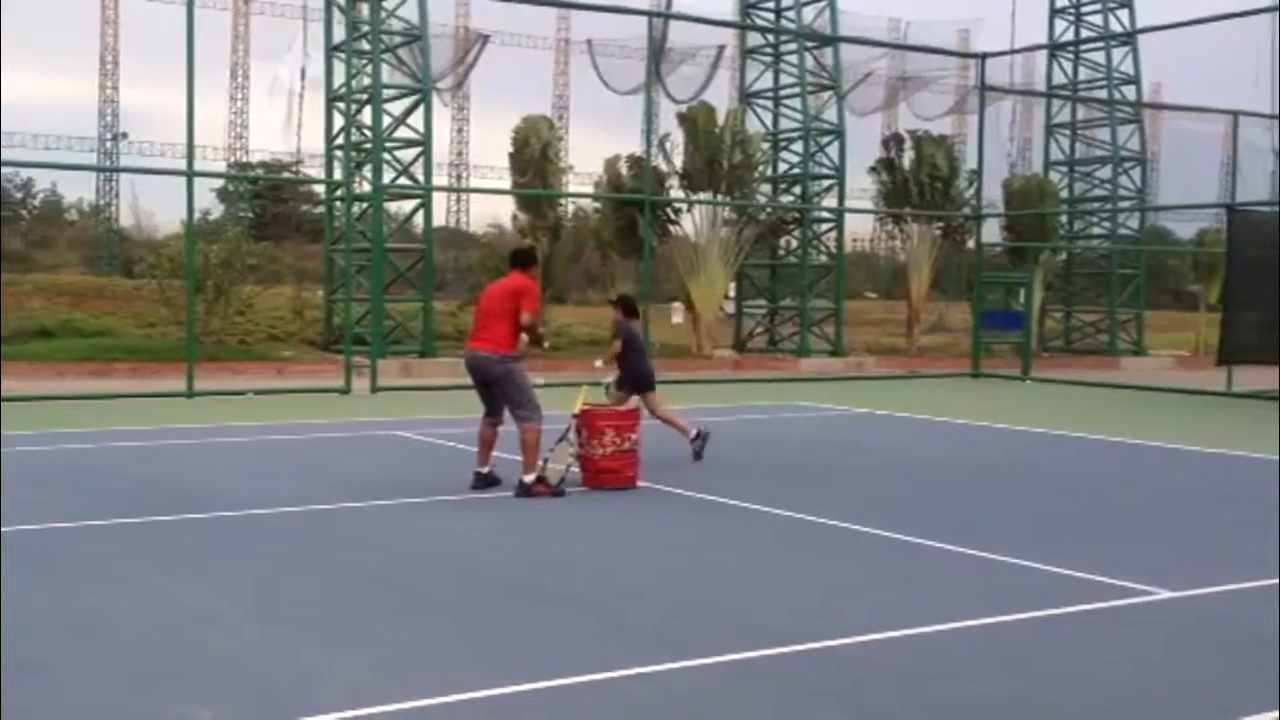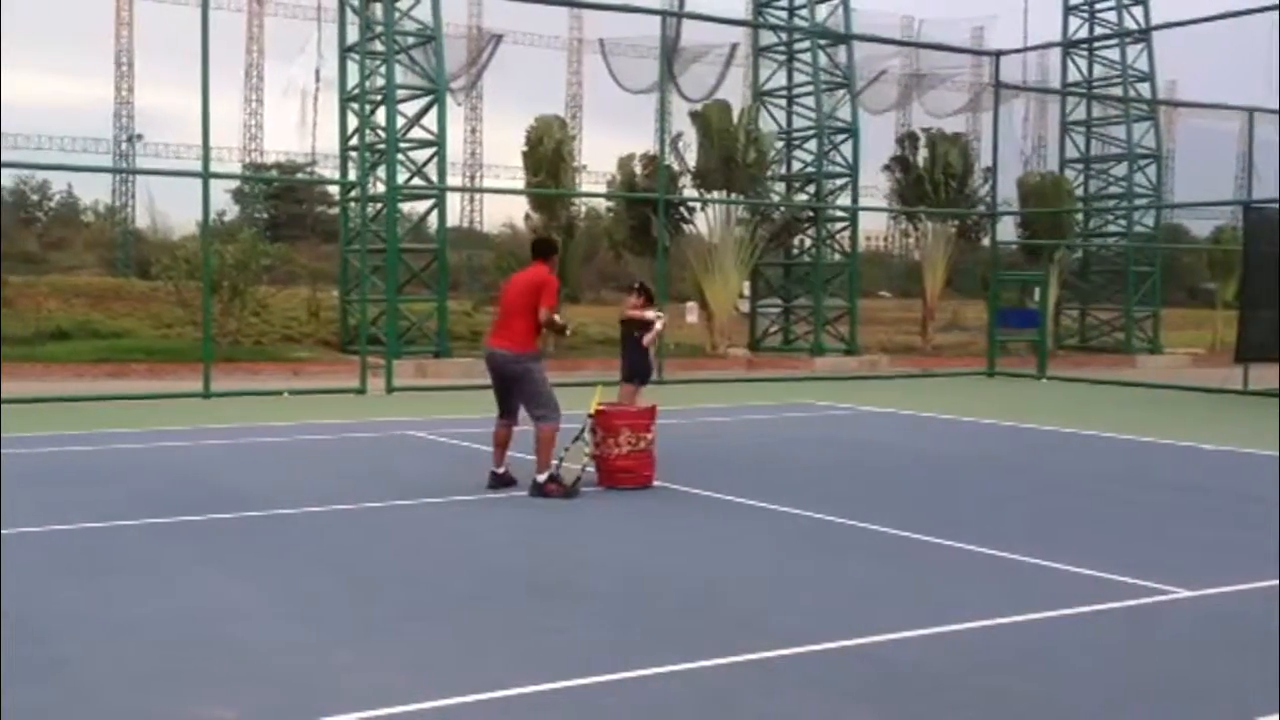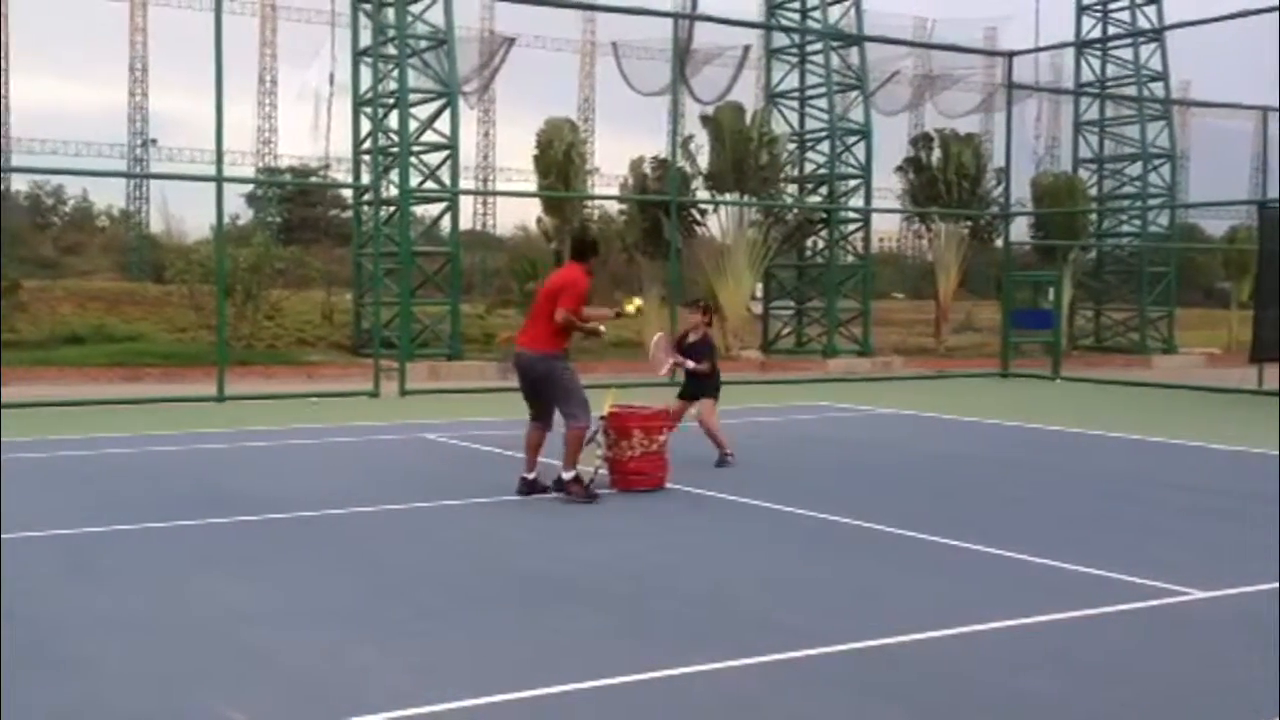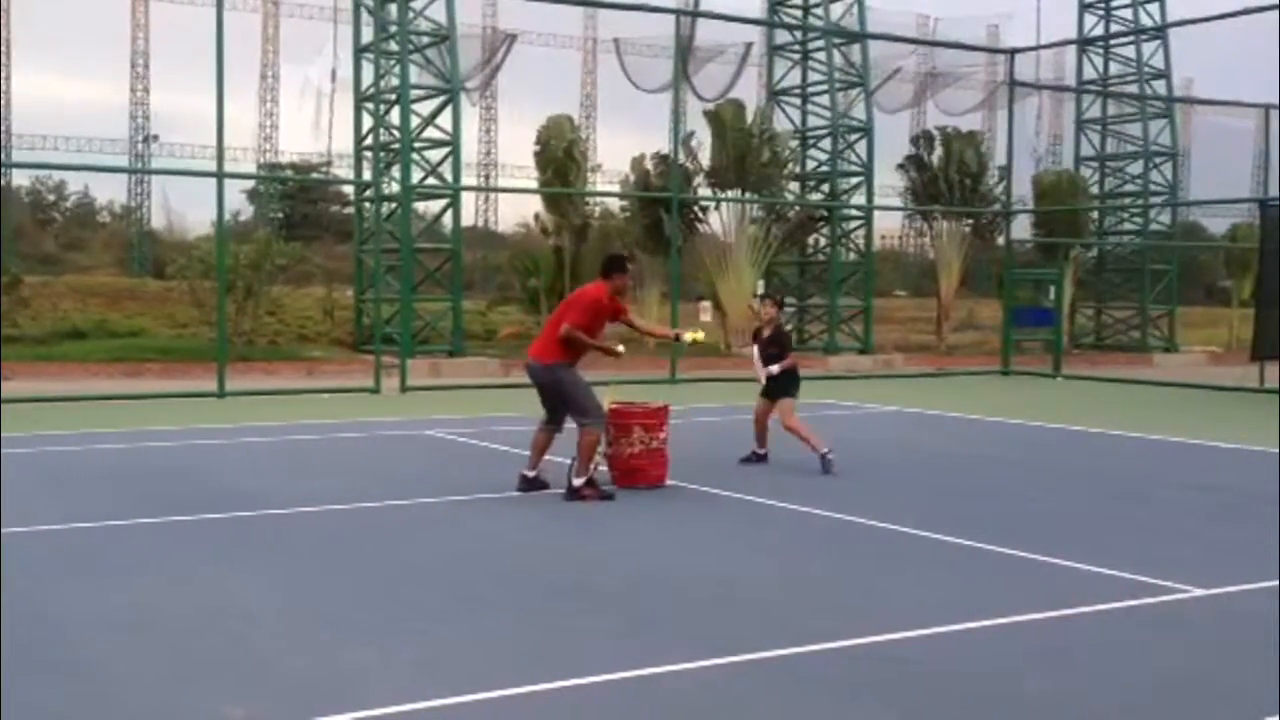
dt=0.5s
person 1, frame 1
left shoulder: (492, 287)
right shoulder: (528, 285)
right elbow: (526, 321)
right wrist: (536, 338)
left hip: (473, 354)
right hip: (500, 357)
left knee: (492, 413)
right knee: (530, 415)
left ankle: (482, 472)
right ankle: (530, 480)
person 1, frame 2
left shoulder: (515, 278)
right shoulder: (548, 279)
right elbow: (544, 318)
right wrist: (559, 327)
left hip: (495, 350)
right hip: (520, 355)
left knee: (506, 414)
right knee: (547, 415)
left ankle: (498, 473)
right ankle: (543, 480)
person 1, frame 3
left shoulder: (562, 276)
right shoulder: (578, 280)
left elbow: (579, 312)
right elbow: (561, 319)
left wrist: (616, 312)
right wrist: (588, 329)
left hip: (524, 352)
right hip: (546, 356)
left knee: (540, 417)
right knee: (578, 415)
left ankle: (529, 478)
right ankle: (569, 479)
person 1, frame 4
left shoulder: (609, 300)
right shoulder: (592, 296)
left elbow: (639, 324)
right elbow: (565, 332)
left wrist: (675, 334)
right wrist: (601, 346)
left hip: (539, 362)
right hip: (552, 365)
left knee: (553, 419)
right knee: (593, 420)
left ankle: (529, 475)
right ankle: (579, 484)
